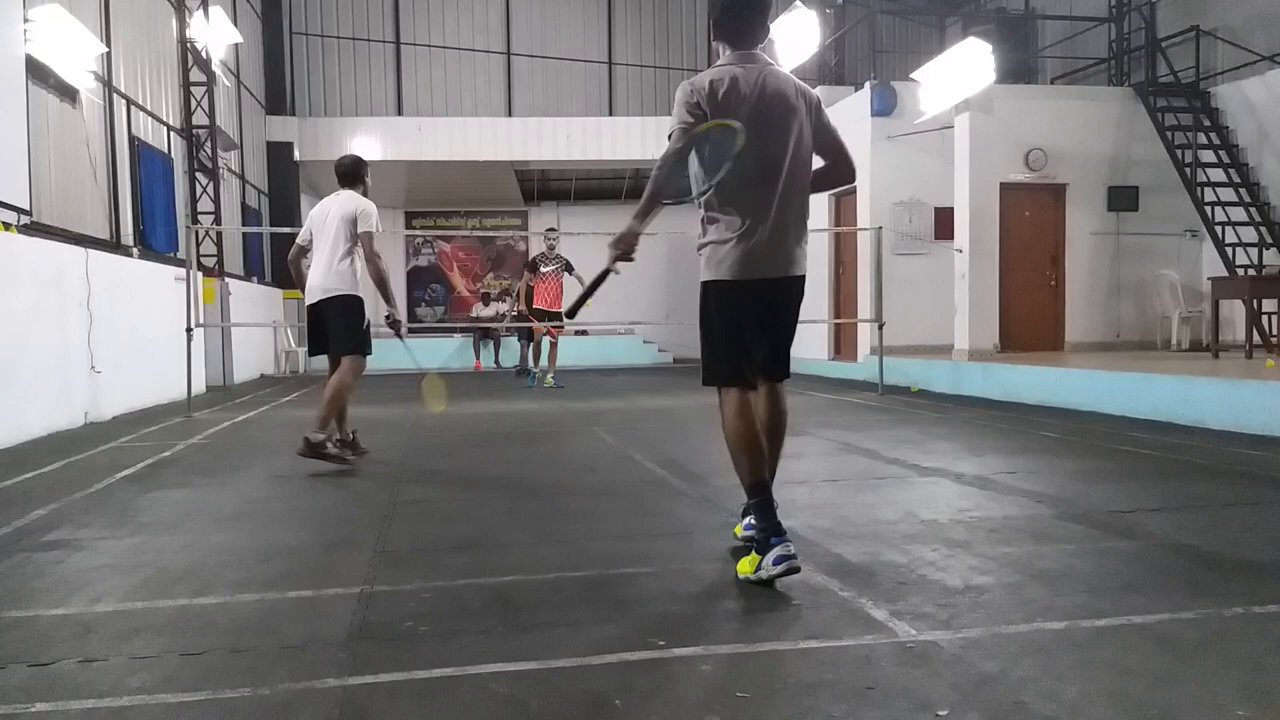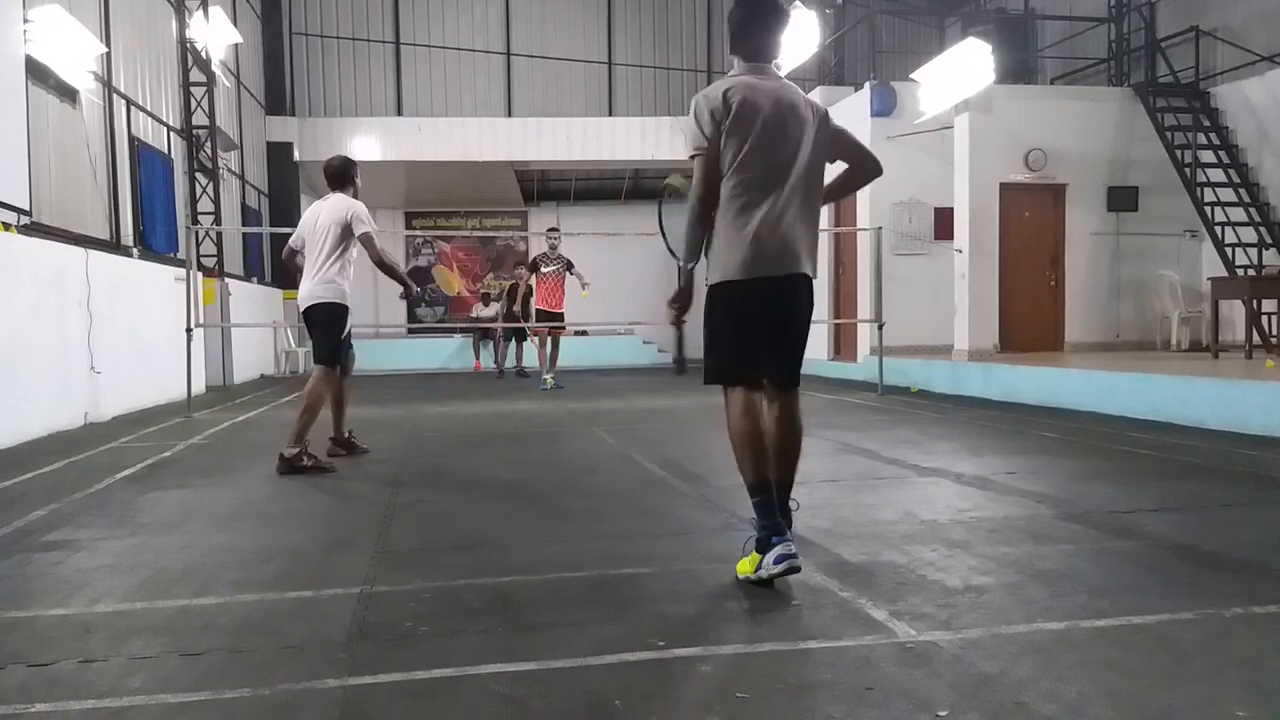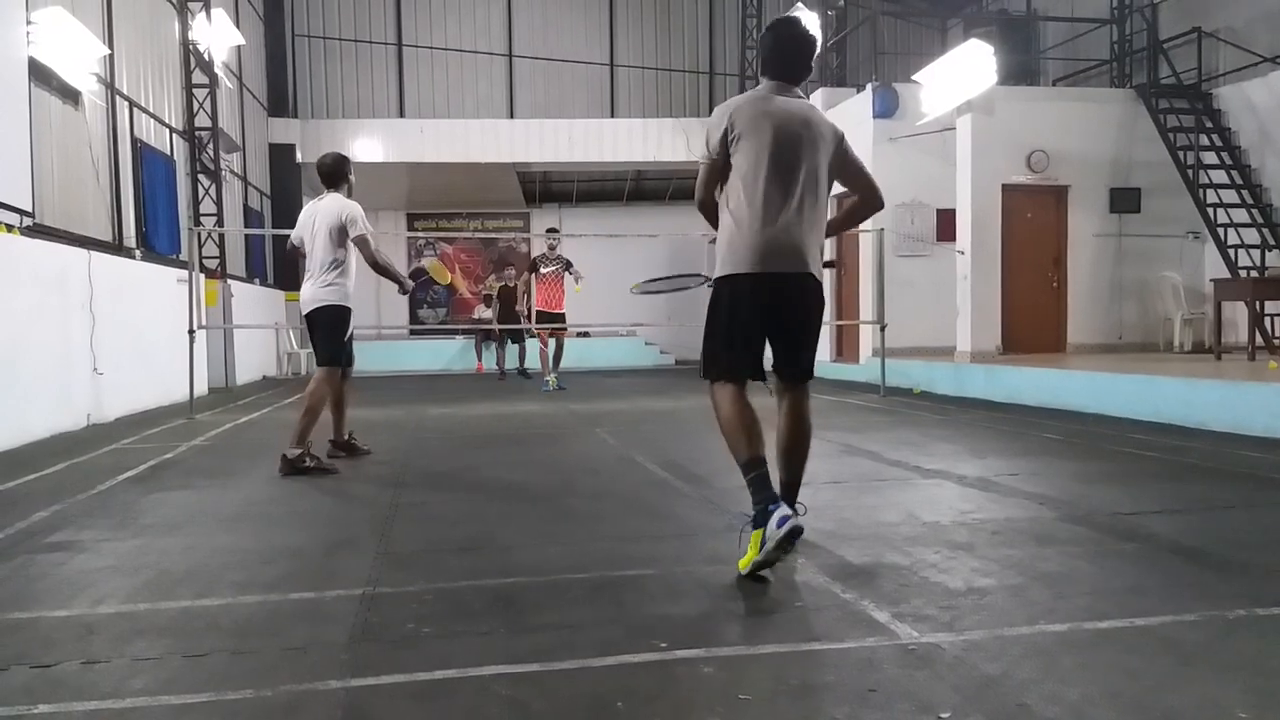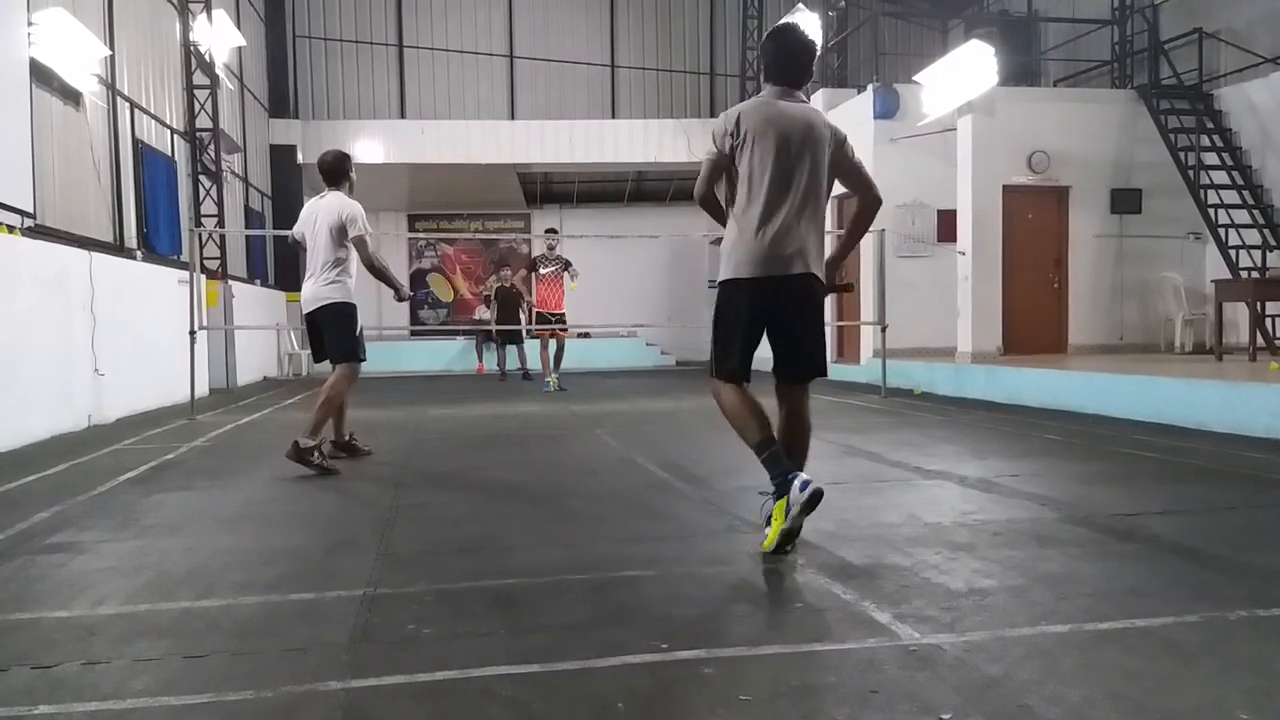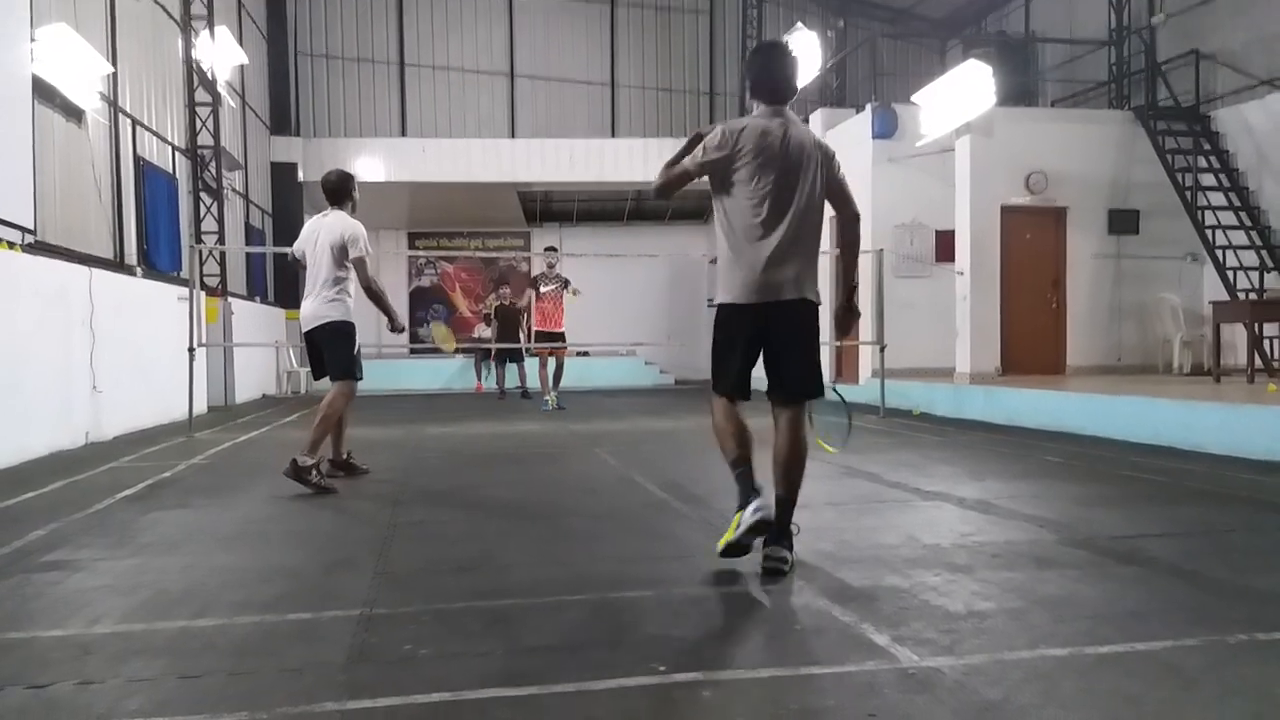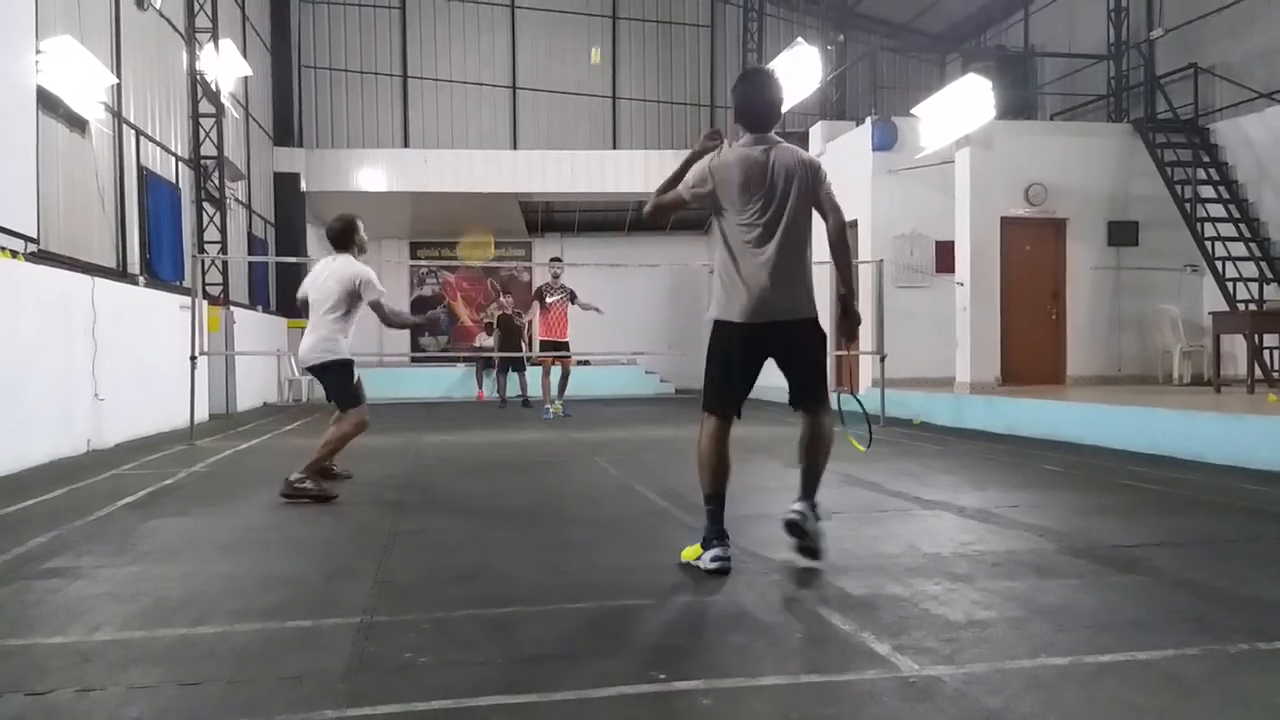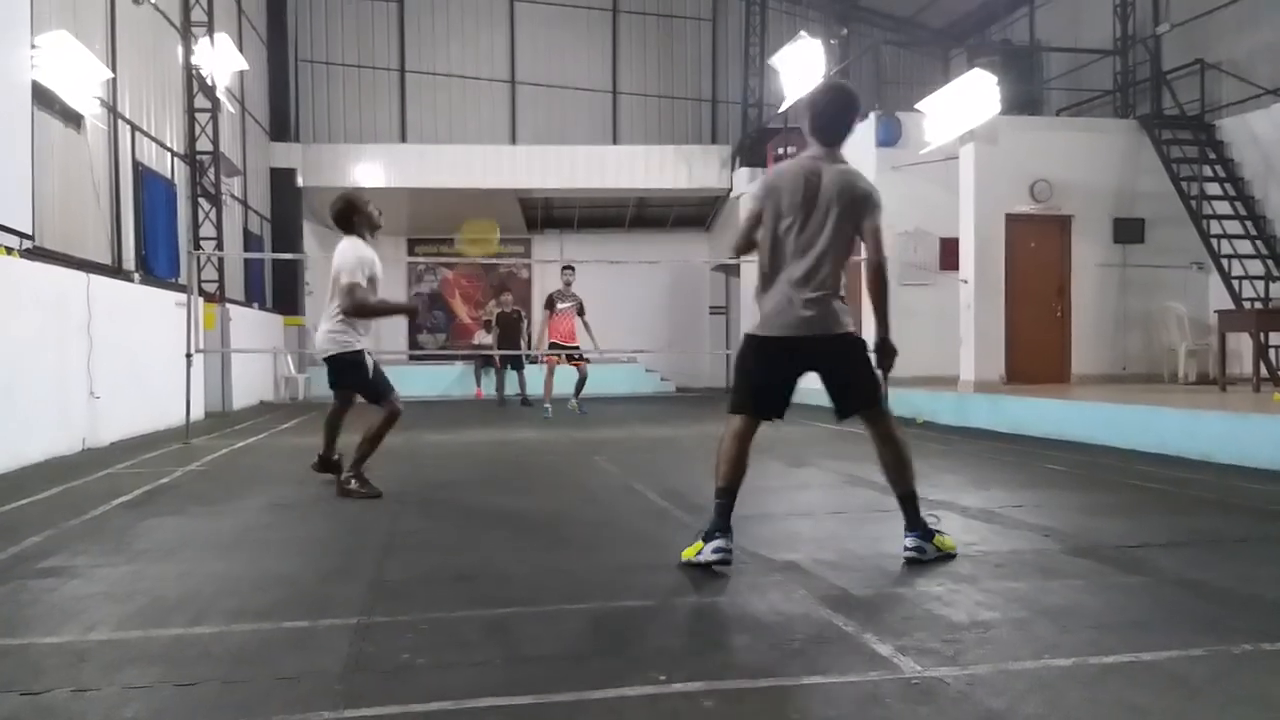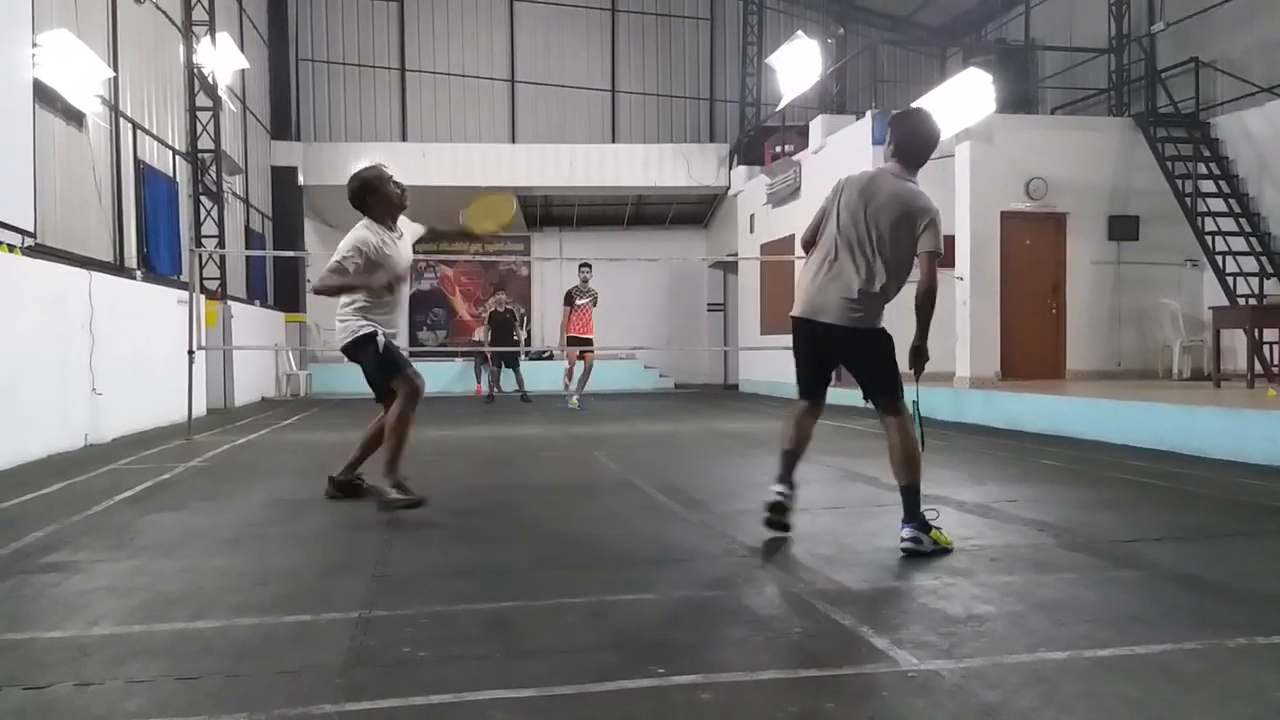
dt=0.3s
person 1, frame 1
left shoulder: (702, 88)
right shoulder: (799, 92)
left elbow: (675, 165)
right elbow: (843, 170)
left wrist: (636, 226)
left hip: (731, 262)
right hip: (788, 263)
left knee: (735, 391)
right knee: (768, 384)
left ankle: (771, 536)
right ankle: (760, 509)
person 1, frame 2
left shoulder: (716, 99)
right shoulder: (806, 105)
left elbow: (704, 191)
right elbow: (868, 166)
left wrist: (686, 270)
left hip: (736, 265)
right hip: (795, 265)
left knee: (740, 393)
right knee: (781, 391)
left ankle: (773, 536)
right ankle: (779, 519)
person 1, frame 3
left shoulder: (732, 113)
right shoulder: (824, 127)
left elbow: (704, 197)
right elbow: (871, 198)
left hip: (743, 267)
right hip: (802, 271)
left knee: (727, 386)
right knee: (793, 391)
left ankle: (771, 507)
right ankle: (782, 508)
person 1, frame 4
left shoulder: (738, 118)
right shoulder: (826, 129)
left elbow: (703, 193)
right elbow: (870, 198)
right wrist: (837, 258)
left hip: (747, 270)
right hip: (804, 274)
left knee: (728, 382)
right knee: (793, 390)
left ankle: (787, 481)
right ankle: (788, 491)
person 1, frame 5
left shoulder: (730, 137)
right shoulder: (817, 146)
left elbow: (662, 186)
right elbow: (849, 218)
left wrist: (696, 142)
right wrist: (848, 290)
left hip: (742, 293)
right hip: (798, 294)
left knee: (726, 400)
right knee: (790, 411)
left ankle: (750, 501)
right ankle: (780, 537)
person 1, frame 6
left shoulder: (718, 167)
right shoulder: (805, 165)
left elbow: (654, 209)
right elbow: (837, 228)
left wrist: (694, 156)
right wrist: (847, 299)
left hip: (736, 315)
right hip: (796, 313)
left knee: (715, 420)
right knee: (817, 410)
left ankle: (714, 540)
right ankle: (805, 503)
person 1, frame 7
left shoulder: (778, 178)
right shoulder: (861, 188)
left elbow: (742, 246)
right elbow: (876, 263)
right wrist: (885, 332)
left hip: (772, 324)
right hip: (831, 327)
left knee: (741, 423)
right knee: (880, 422)
left ankle: (718, 536)
right ankle: (917, 531)
person 1, frame 8
left shoulder: (848, 184)
right shoulder: (923, 207)
left elbow: (807, 242)
right elbow: (927, 282)
right wrist: (921, 338)
left hip: (810, 311)
right hip: (861, 320)
left knee: (808, 403)
right knee: (895, 414)
left ankle: (783, 485)
right ankle: (913, 523)
person 2, frame 1
left shoulder: (320, 208)
right shoulder: (363, 205)
left elbow: (293, 258)
right elbow: (371, 259)
right wrist: (392, 307)
left hip: (316, 295)
right hip: (341, 292)
left knee: (338, 364)
right knee: (352, 363)
left ankle: (343, 436)
right ankle: (318, 436)
person 2, frame 2
left shoulder: (312, 210)
right shoulder: (353, 208)
left elbow: (289, 255)
right elbow: (377, 257)
right wrist: (408, 284)
left hip: (309, 298)
right hip: (330, 298)
left knee: (342, 365)
right knee: (326, 371)
left ankle: (340, 436)
right ankle: (293, 452)
person 2, frame 3
left shoulder: (309, 210)
right shoulder: (348, 208)
left elbow: (294, 246)
right elbow: (372, 258)
right wrist: (403, 281)
left hip: (312, 299)
right hip: (332, 300)
left knee: (340, 370)
right knee: (327, 373)
left ankle: (341, 438)
right ankle: (296, 452)
person 2, frame 4
left shoulder: (310, 207)
right shoulder: (349, 207)
left elbow: (297, 239)
right elbow: (369, 259)
right wrist: (398, 287)
left hip: (312, 298)
right hip: (335, 298)
left knee: (342, 368)
right knee: (347, 369)
left ankle: (341, 439)
right ankle: (307, 443)
person 2, frame 5
left shoulder: (311, 225)
right shoulder: (351, 227)
left elbow: (297, 257)
right elbow: (367, 283)
right wrist: (393, 317)
left hip: (310, 316)
right hip: (334, 316)
left knee: (343, 385)
right knee: (344, 387)
left ankle: (339, 457)
right ankle: (306, 461)
person 2, frame 6
left shoulder: (320, 268)
right shoulder: (360, 273)
left elbow: (302, 305)
right elbow: (388, 318)
right wrist: (421, 320)
left hip: (310, 351)
right hip: (331, 352)
left knee: (351, 404)
right knee: (357, 418)
left ankle: (324, 464)
right ankle: (302, 478)
person 2, frame 7
left shoulder: (353, 249)
right shoulder: (357, 253)
right elbow: (349, 306)
left wrist: (394, 304)
right wrist: (398, 309)
left hip: (337, 342)
right hip: (345, 343)
left knee: (343, 400)
right knee: (391, 408)
left ankle: (327, 459)
right ankle: (351, 475)
person 2, frame 8
left shoulder: (400, 225)
right shoulder: (363, 238)
left elbow: (426, 232)
right elbow: (321, 283)
left wrist: (462, 231)
right wrist: (361, 283)
left hip: (380, 332)
right hip: (363, 330)
left knee: (395, 408)
right knee: (411, 386)
left ankle: (345, 477)
right ankle: (391, 480)
